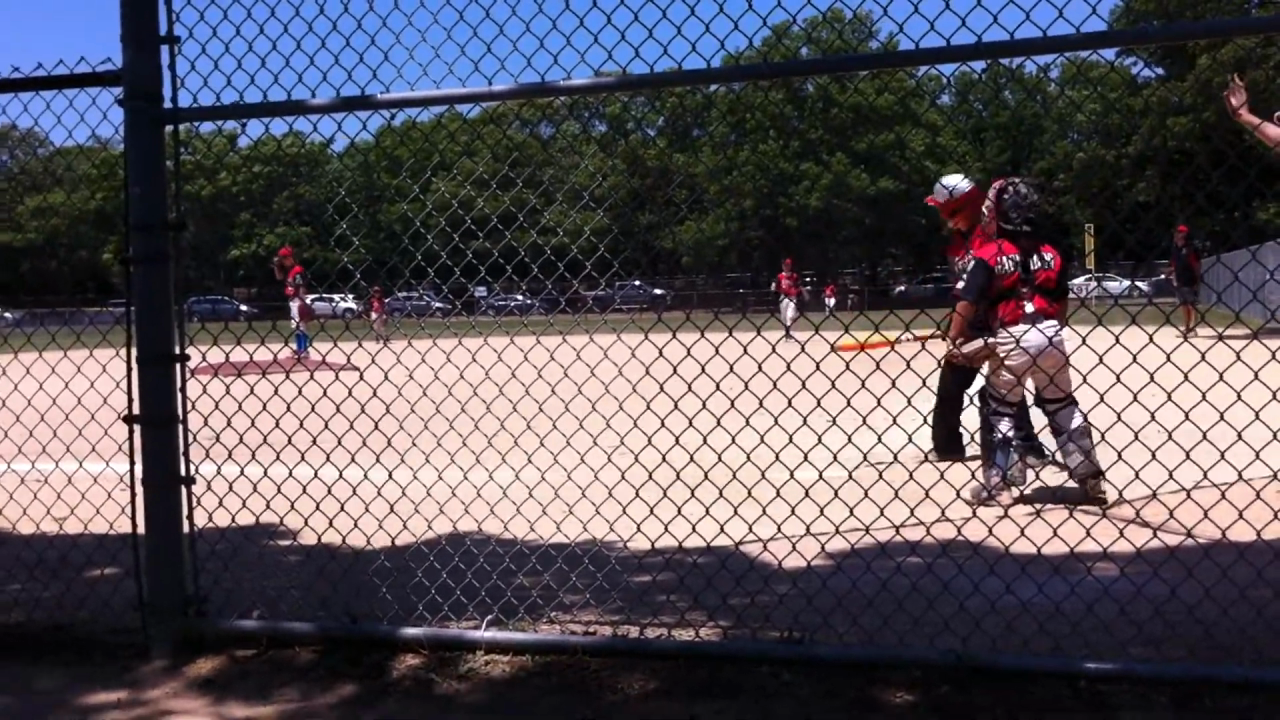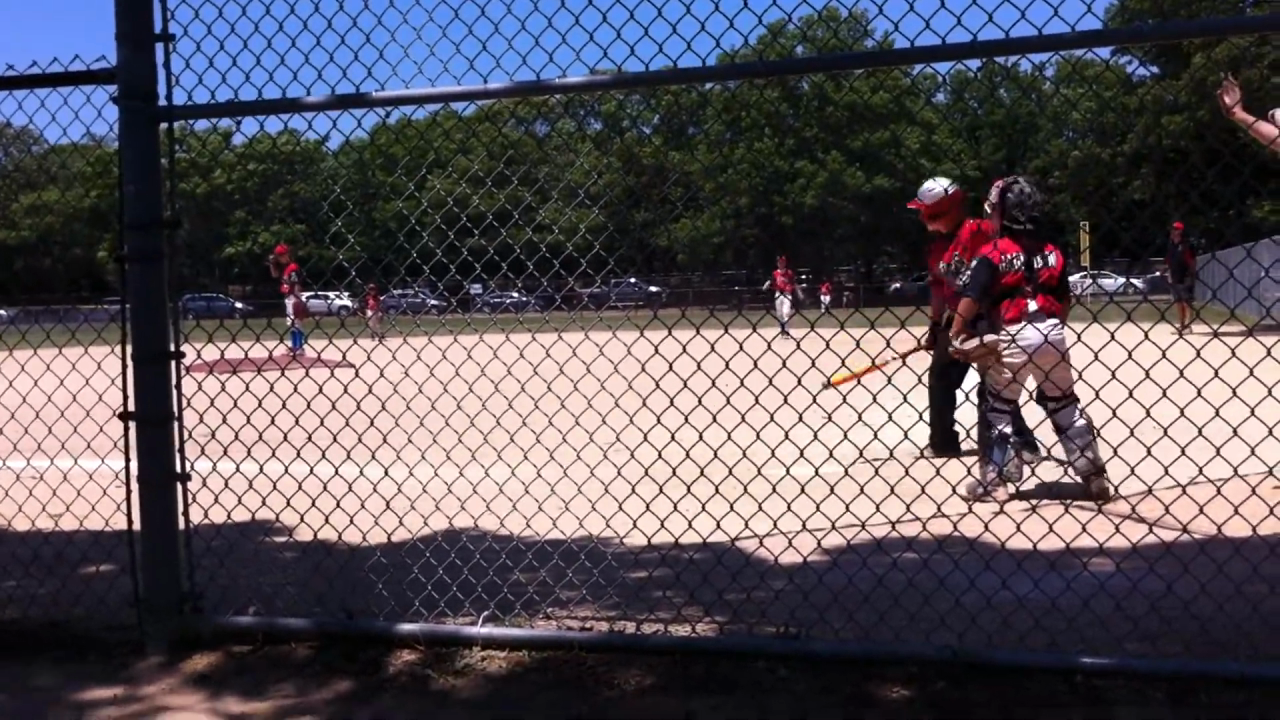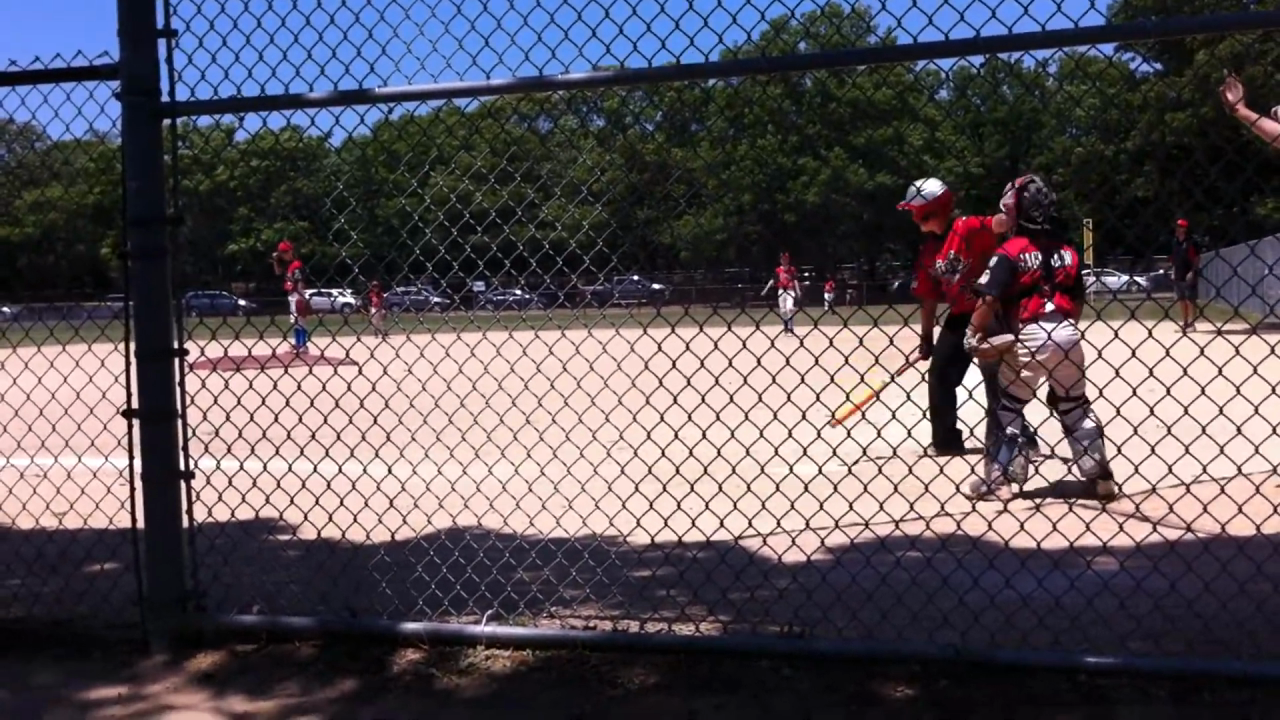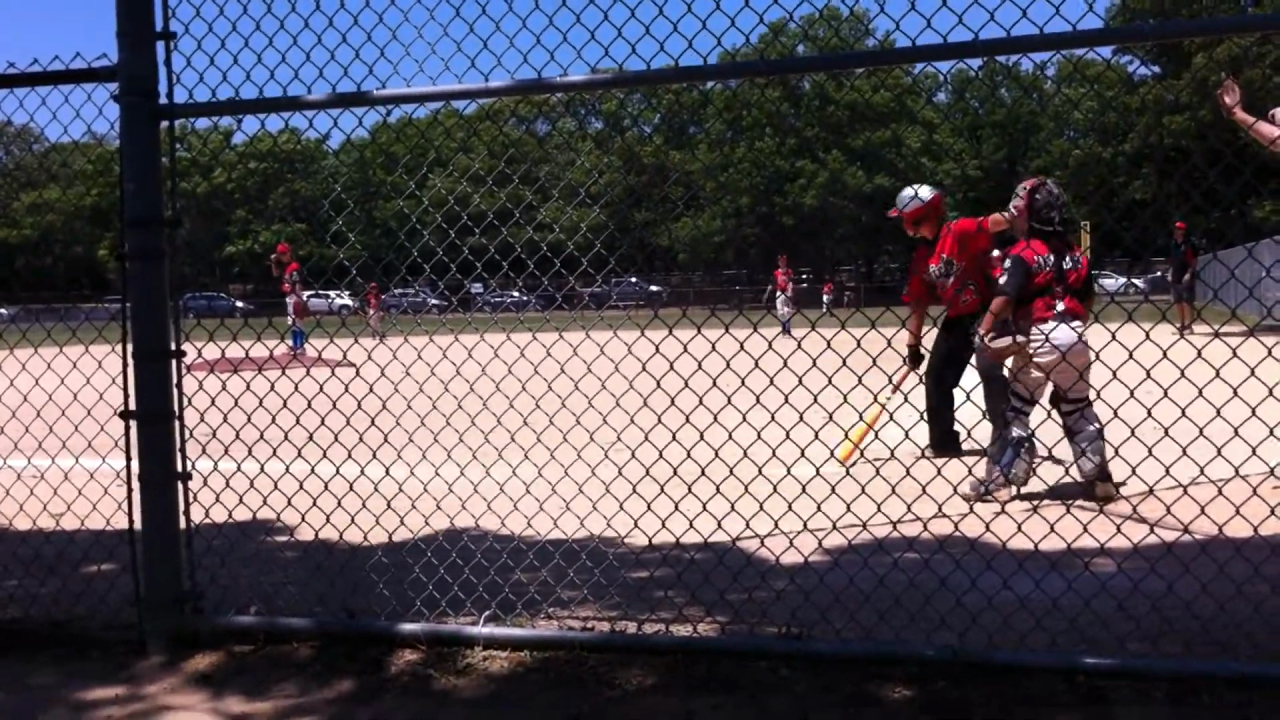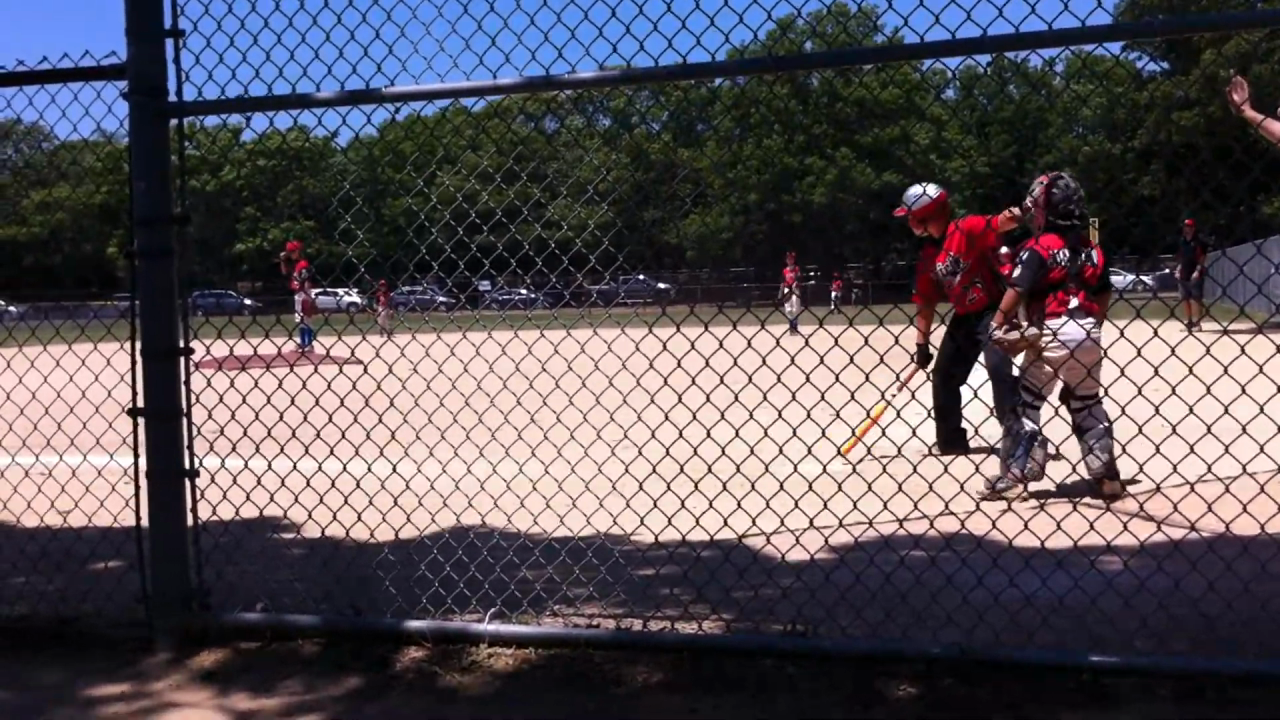
dt=0.1s
person 1, frame 1
left shoulder: (988, 256)
right shoulder: (1051, 254)
left elbow: (968, 303)
right elbow: (1061, 303)
left wrist: (955, 338)
left hip: (1011, 341)
right hip: (1050, 336)
left knee: (1000, 413)
right knee: (1064, 408)
left ankle: (997, 485)
right ankle: (1090, 479)
person 1, frame 2
left shoulder: (992, 253)
right shoulder: (1052, 253)
left elbow: (971, 299)
right elbow: (1064, 300)
left wrist: (956, 334)
left hip: (1012, 339)
right hip: (1052, 335)
left knee: (998, 410)
right knee: (1066, 407)
left ankle: (993, 481)
right ankle: (1094, 477)
person 1, frame 3
left shoulder: (1010, 252)
right shoulder: (1068, 252)
left elbow: (989, 298)
right elbow: (1078, 300)
left wrist: (973, 332)
left hip: (1029, 338)
right hip: (1066, 335)
left knee: (1008, 409)
right knee: (1076, 408)
left ankle: (997, 480)
right ankle: (1101, 478)
person 1, frame 4
left shoulder: (1023, 253)
right shoulder: (1076, 254)
left elbow: (1005, 297)
right elbow: (1087, 299)
left wrist: (985, 331)
left hip: (1038, 339)
right hip: (1075, 336)
left knee: (1015, 410)
right knee: (1079, 408)
left ankle: (997, 481)
right ankle: (1100, 479)
person 1, frame 5
left shoulder: (1038, 248)
right shoulder: (1092, 249)
left elbow: (1018, 290)
right elbow: (1103, 295)
left wrist: (998, 324)
left hip: (1050, 335)
right hip: (1086, 333)
left knee: (1026, 405)
right knee: (1088, 405)
left ankle: (1012, 478)
right ankle: (1107, 477)
person 2, frame 1
left shoulder: (988, 233)
right shoulder: (955, 241)
right hip: (972, 320)
right knee: (951, 380)
left ankle: (1028, 447)
right ankle: (947, 446)
person 2, frame 2
left shoulder: (973, 230)
right shoulder: (934, 247)
right wrist: (935, 326)
right knee: (939, 377)
left ankle: (1022, 443)
right ankle: (944, 443)
person 2, frame 3
left shoulder: (968, 228)
right shoulder: (927, 249)
left elbow: (999, 224)
right elbow: (928, 296)
right wrist: (926, 337)
right hip: (959, 317)
left knee: (993, 371)
right knee: (939, 376)
left ankle: (1022, 440)
right ankle: (947, 441)
person 2, frame 4
left shoulder: (960, 231)
right shoulder: (920, 257)
left elbow: (994, 223)
right elbow: (918, 303)
left wrist: (1010, 216)
right wrist: (913, 344)
left hip: (985, 313)
right hip: (956, 319)
left knee: (991, 371)
right knee: (936, 378)
right ankle: (944, 442)
person 2, frame 5
left shoulder: (967, 229)
right shoulder: (927, 255)
left elbow: (1004, 222)
right elbow: (926, 303)
left wrist: (1016, 215)
right wrist: (922, 343)
left hip: (993, 311)
right hip: (963, 318)
left knee: (999, 369)
right knee: (944, 377)
right ankle: (951, 440)
